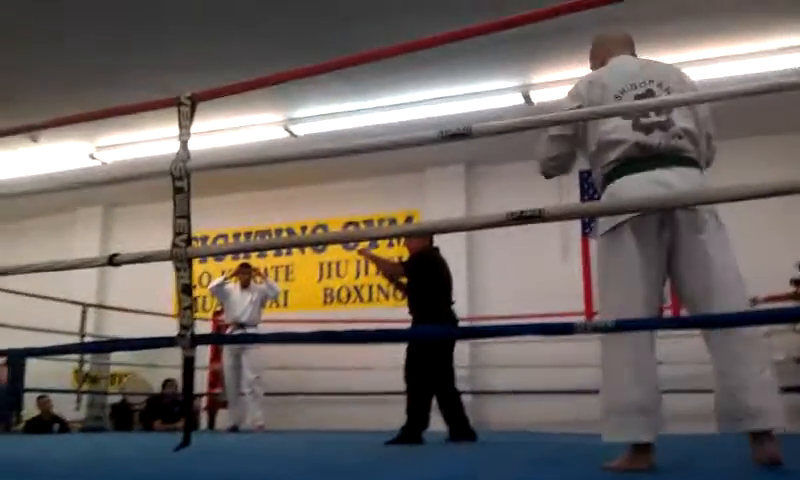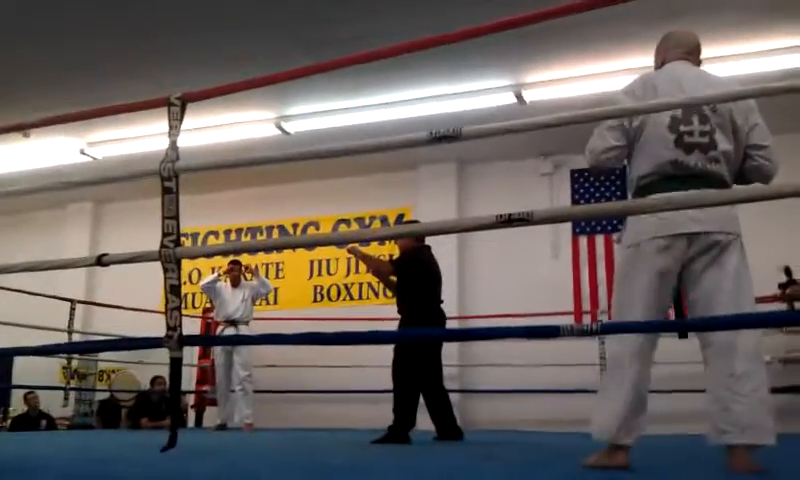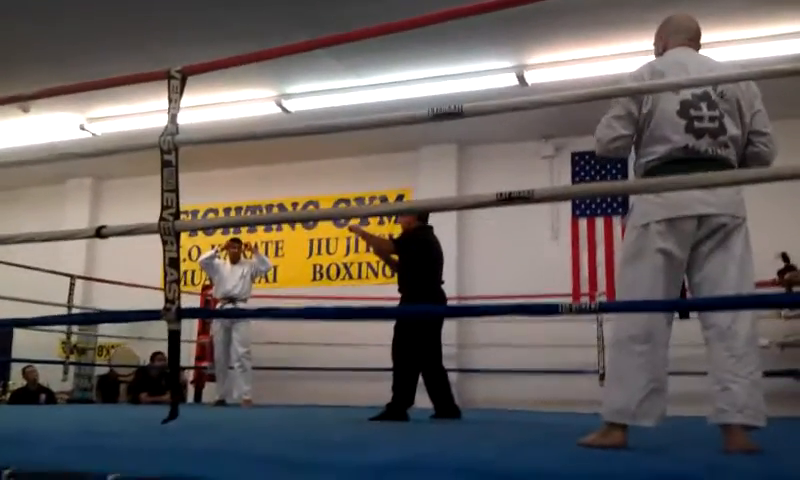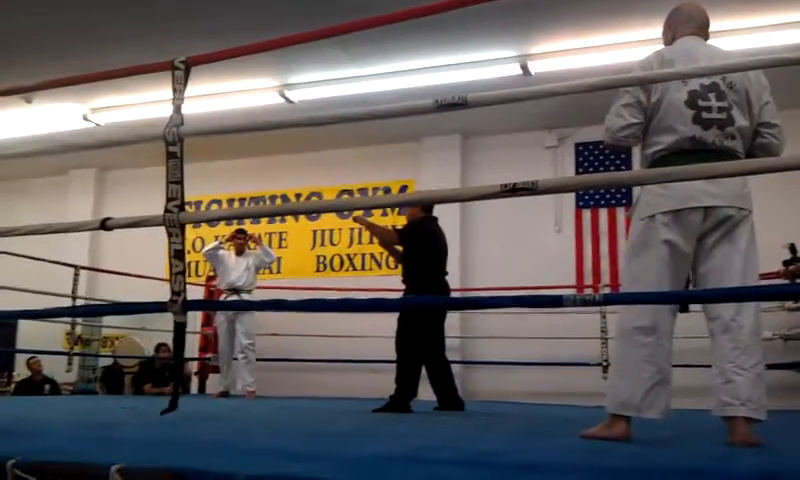
dt=0.7s
person 1, frame 1
left shoulder: (589, 87)
right shoulder: (677, 77)
left elbow: (550, 161)
right elbow: (707, 150)
left wrist: (583, 144)
left hip: (628, 197)
right hip: (688, 190)
left knee: (629, 321)
right knee: (726, 310)
left ankle: (639, 445)
right ankle: (762, 434)
person 1, frame 2
left shoulder: (640, 88)
right shoulder: (733, 93)
left elbow: (601, 155)
right elbow: (764, 166)
left hip: (656, 218)
right hip: (715, 217)
left knee: (631, 334)
right knee: (732, 330)
left ankle: (616, 442)
right ankle: (741, 446)
person 1, frame 3
left shoulder: (645, 76)
right shoulder: (738, 81)
left elbow: (609, 143)
right elbow: (762, 151)
left hip: (664, 200)
right hip: (722, 200)
left knee: (641, 313)
right knee: (730, 314)
left ankle: (617, 425)
right ankle: (737, 427)
person 1, frame 4
left shoulder: (653, 65)
right shoulder: (747, 71)
left elbow: (618, 132)
right elbow: (771, 142)
left hip: (670, 192)
right hip: (729, 192)
left knee: (645, 305)
right knee: (735, 306)
left ankle: (620, 418)
right ankle: (740, 420)
person 2, frame 1
left shoulder: (426, 258)
right shoulder: (431, 261)
left elbow: (397, 269)
right elbow: (417, 293)
left wrist: (370, 256)
right wrist: (394, 282)
left hip: (431, 326)
right hip: (439, 327)
left knee: (419, 379)
right knee: (441, 381)
left ankle: (412, 431)
right ankle: (461, 430)
person 2, frame 2
left shoulder: (415, 257)
right shoulder: (423, 258)
left elbow: (386, 267)
right elbow: (407, 290)
left wrist: (358, 253)
right wrist: (383, 278)
left hip: (419, 325)
right hip: (428, 325)
left knee: (406, 377)
right knee: (430, 380)
left ankle: (400, 430)
right ankle: (448, 429)
person 2, frame 3
left shoulder: (417, 236)
right shoulder: (426, 239)
left elbow: (387, 245)
right elbow: (408, 269)
left wrist: (359, 232)
right wrist: (385, 258)
left hip: (418, 304)
right hip: (429, 304)
left knee: (406, 356)
right knee: (429, 359)
left ankle: (398, 408)
right ankle: (446, 408)
person 2, frame 4
left shoulder: (421, 227)
right shoulder: (431, 230)
left elbow: (391, 236)
right elbow: (413, 260)
left wrist: (364, 222)
right wrist: (389, 248)
left hip: (422, 295)
right hip: (433, 295)
left knee: (409, 347)
right knee: (432, 350)
left ankle: (401, 400)
right ankle: (450, 400)
person 3, frame 1
left shoulder: (259, 290)
right shoulder: (229, 290)
left elbow: (275, 292)
right elbow: (212, 288)
left wrist: (263, 277)
right wrist: (229, 276)
left hip: (250, 335)
right hip: (232, 335)
left knee: (252, 379)
right knee: (231, 381)
left ankle: (257, 420)
right ankle: (236, 420)
person 3, frame 2
left shoulder: (250, 287)
right shoulder: (219, 288)
left elbow: (267, 288)
right elbow: (204, 285)
left wrist: (255, 273)
right wrist: (221, 273)
left hip: (241, 333)
right hip: (223, 333)
left knee: (243, 376)
right knee: (222, 378)
left ankle: (246, 419)
right ankle: (223, 418)
person 3, frame 3
left shoulder: (249, 265)
right shoulder: (218, 265)
left elbow: (266, 266)
right elbow: (202, 261)
left wrist: (254, 251)
right wrist: (219, 250)
right hip: (221, 310)
left knee: (242, 353)
right knee: (220, 355)
left ankle: (245, 395)
right ankle: (222, 395)
person 3, frame 4
left shoulder: (254, 257)
right shoulder: (223, 256)
left elbow: (271, 258)
right elbow: (206, 252)
left wrist: (259, 243)
right wrist: (224, 241)
right hip: (225, 301)
left knee: (246, 345)
right knee: (224, 347)
left ankle: (248, 386)
right ankle: (225, 386)
